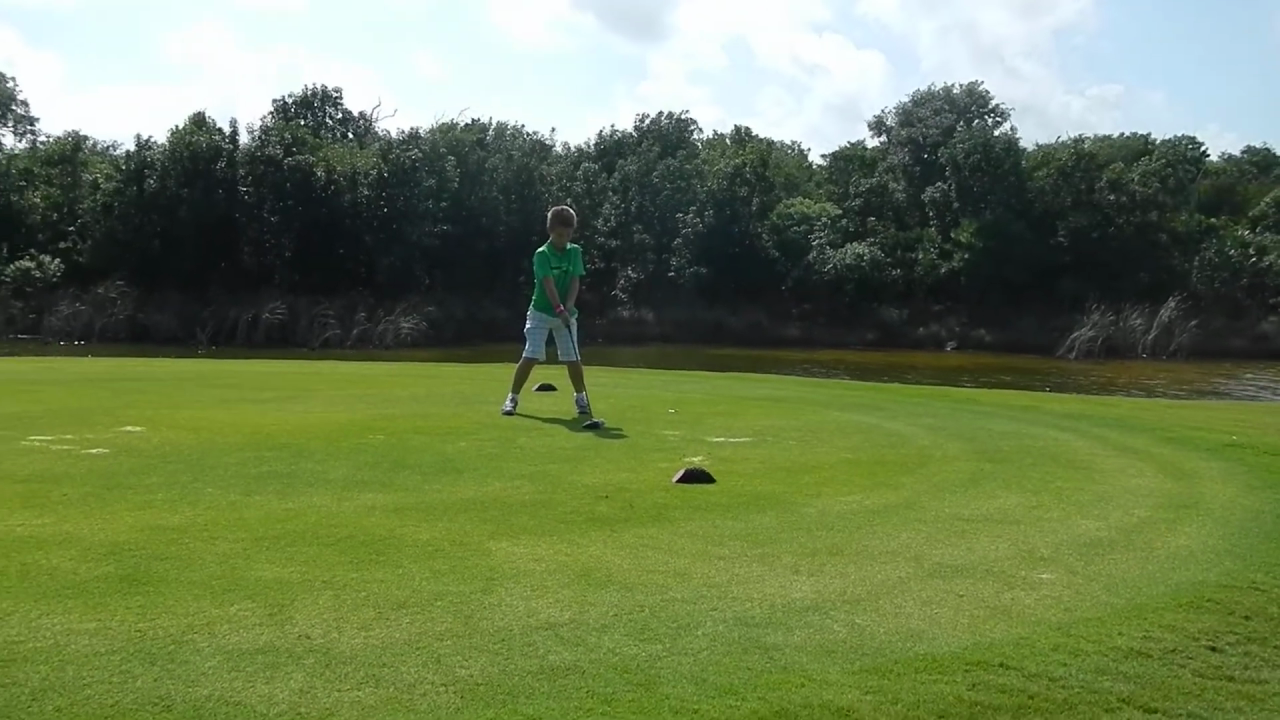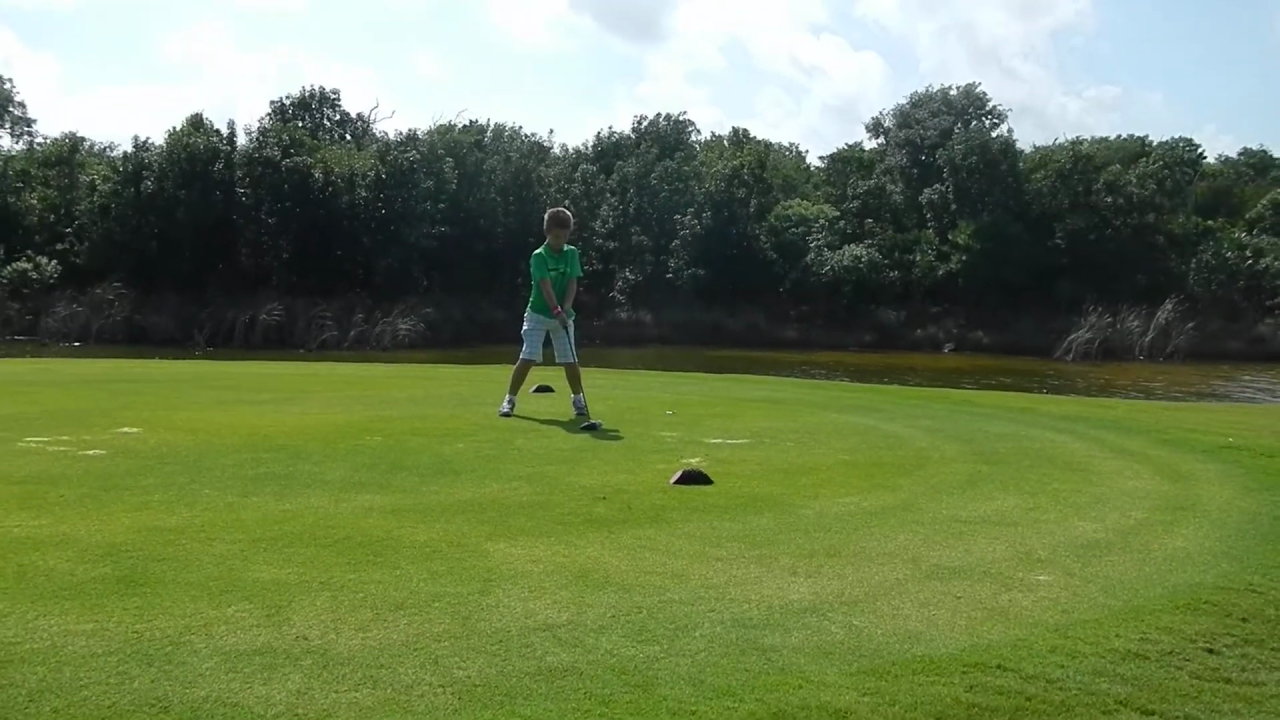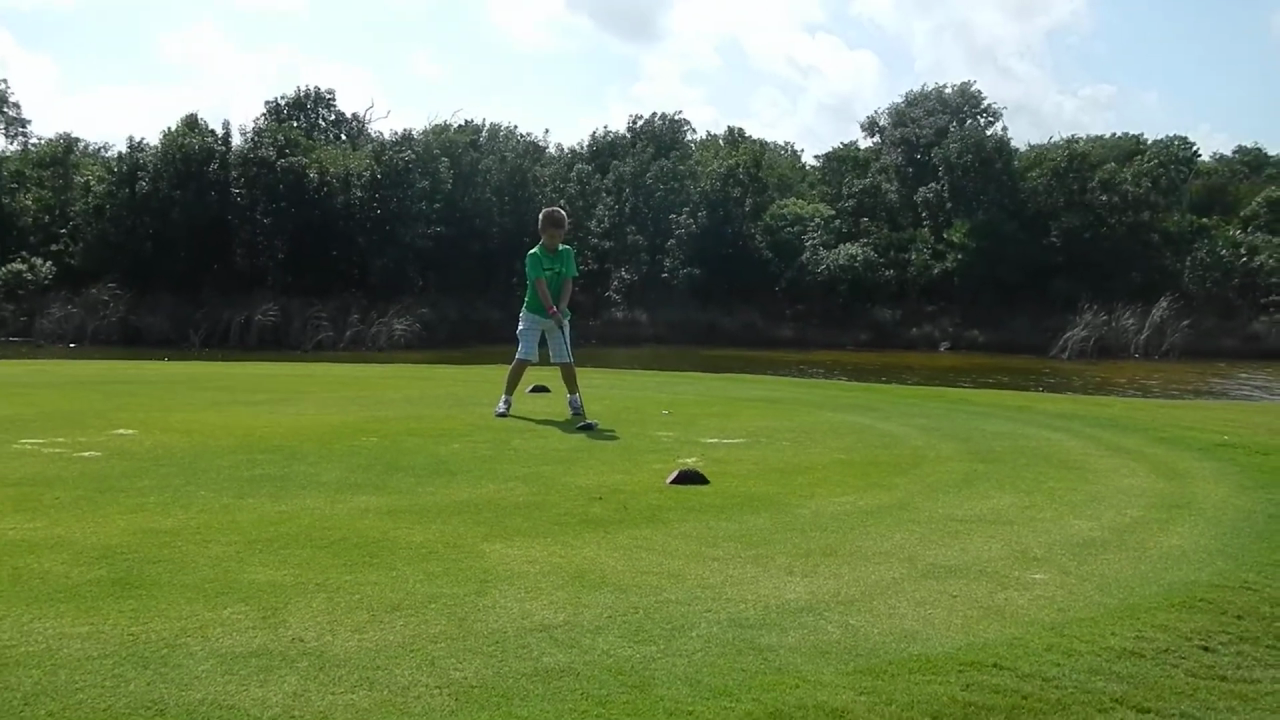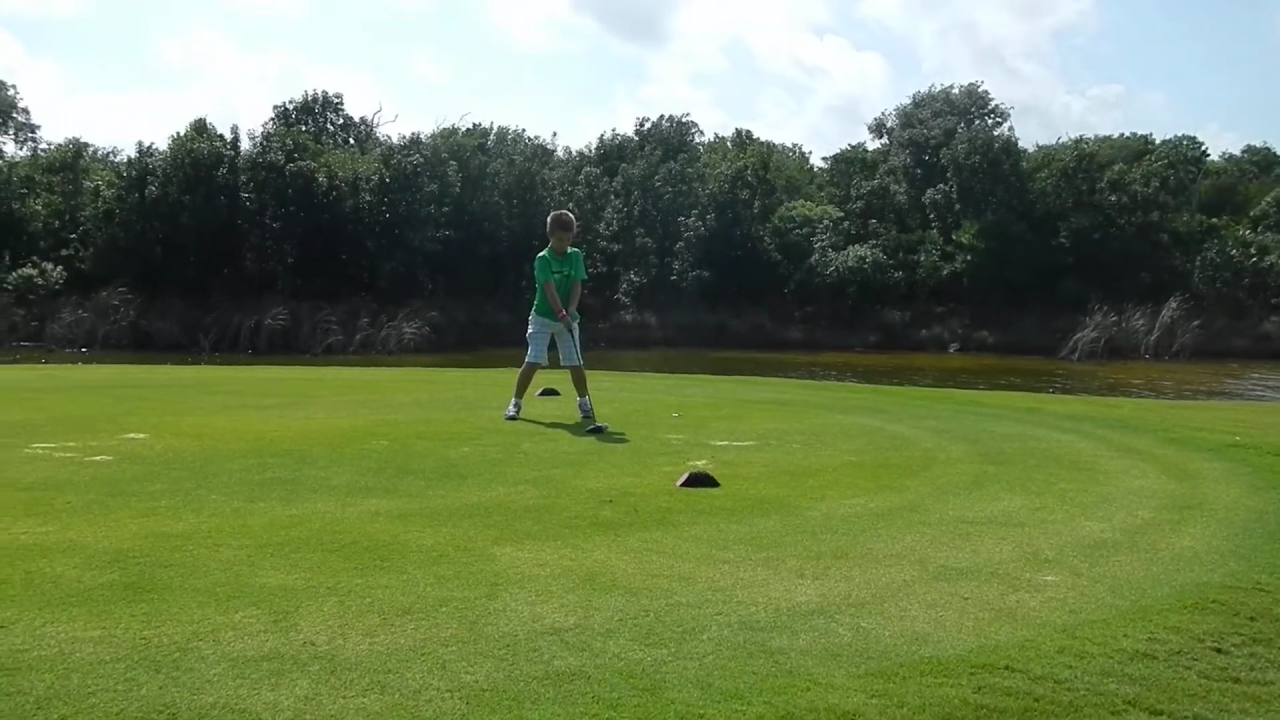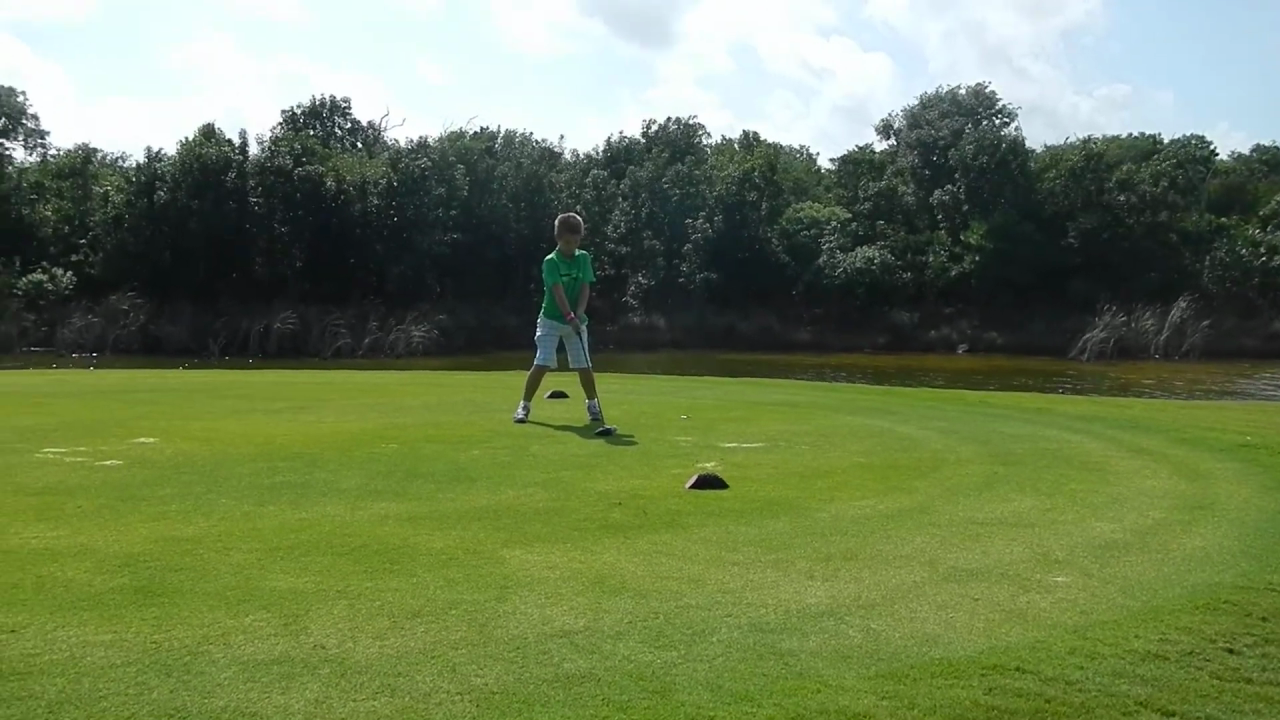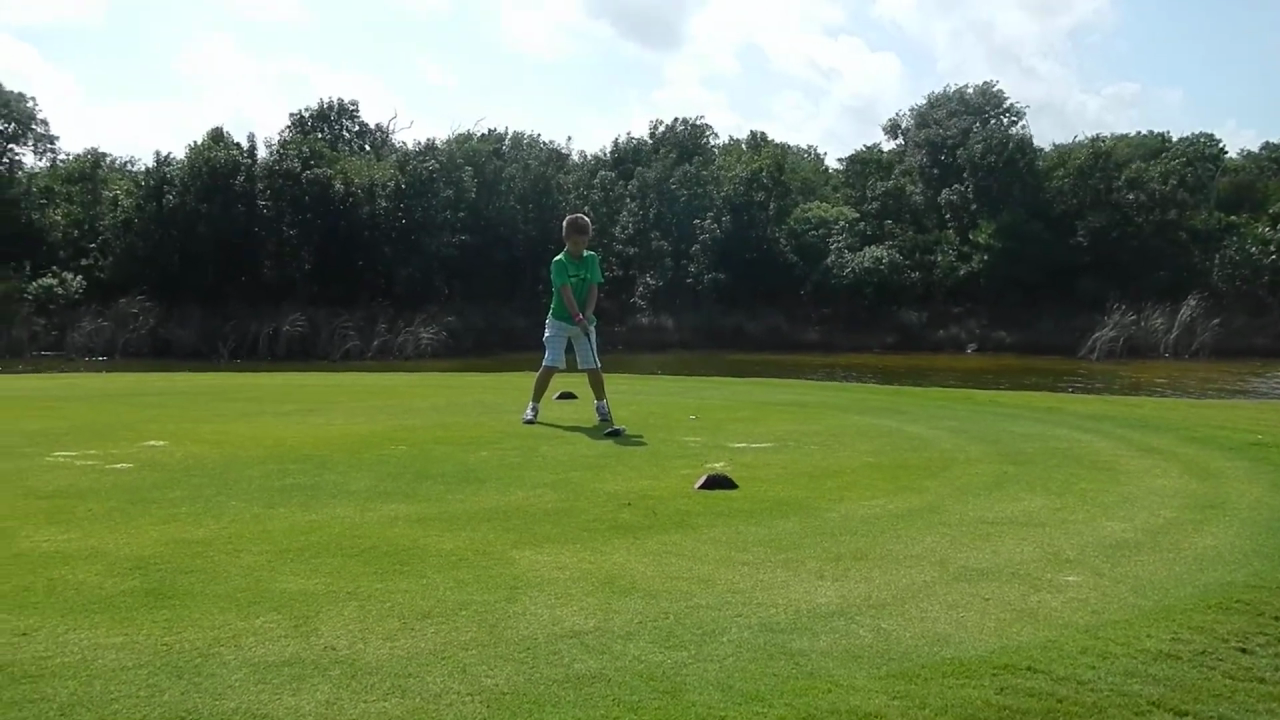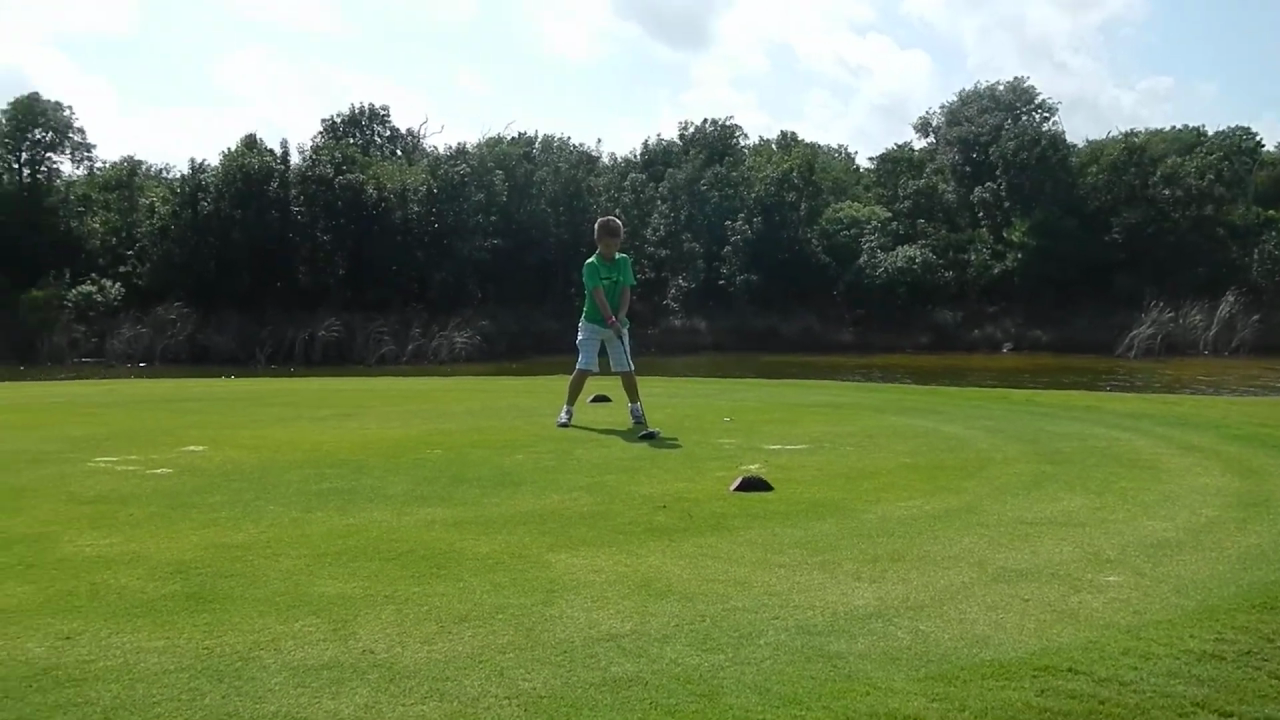
dt=0.1s
person 1, frame 1
left shoulder: (575, 252)
right shoulder: (541, 254)
left elbow: (575, 282)
right elbow: (549, 285)
left wrist: (568, 307)
right wrist: (559, 309)
left hip: (566, 312)
right hip: (541, 312)
left knee: (573, 358)
right knee: (530, 356)
left ankle: (580, 398)
right ankle: (512, 398)
person 1, frame 2
left shoulder: (572, 253)
right shoulder: (539, 256)
left elbow: (572, 283)
right elbow: (546, 287)
left wrist: (565, 308)
right wrist: (556, 310)
left hip: (563, 314)
right hip: (538, 314)
left knee: (570, 359)
right knee: (527, 358)
left ankle: (578, 399)
right ankle: (510, 399)
person 1, frame 3
left shoulder: (567, 253)
right shoulder: (534, 256)
left elbow: (568, 283)
right elbow: (541, 287)
left wrist: (561, 308)
right wrist: (552, 310)
left hip: (559, 314)
right hip: (533, 314)
left knee: (565, 359)
right knee: (523, 358)
left ankle: (574, 399)
right ankle: (506, 399)
person 1, frame 4
left shoulder: (576, 255)
right shoulder: (542, 259)
left elbow: (577, 286)
right elbow: (550, 289)
left wrist: (570, 311)
right wrist: (561, 314)
left hip: (567, 317)
right hip: (543, 317)
left knee: (575, 362)
right knee: (532, 361)
left ankle: (584, 402)
right ankle: (515, 402)
person 1, frame 5
left shoulder: (583, 258)
right shoulder: (550, 262)
left elbow: (585, 288)
right elbow: (558, 292)
left wrist: (579, 313)
right wrist: (569, 317)
left hip: (576, 319)
right hip: (551, 319)
left knee: (584, 365)
right knee: (541, 364)
left ankle: (592, 404)
right ankle: (524, 405)
person 1, frame 6
left shoulder: (591, 259)
right shoulder: (558, 263)
left elbow: (593, 289)
right elbow: (566, 293)
left wrist: (587, 314)
right wrist: (577, 318)
left hip: (584, 320)
right hip: (560, 320)
left knee: (592, 366)
right knee: (550, 365)
left ankle: (601, 405)
right ankle: (533, 406)
person 1, frame 7
left shoulder: (624, 261)
right shoulder: (591, 265)
left elbow: (626, 292)
right elbow: (599, 296)
left wrist: (620, 316)
right wrist: (610, 320)
left hip: (617, 323)
right hip: (593, 323)
left knee: (626, 369)
right knee: (583, 368)
left ankle: (635, 408)
right ankle: (567, 410)
